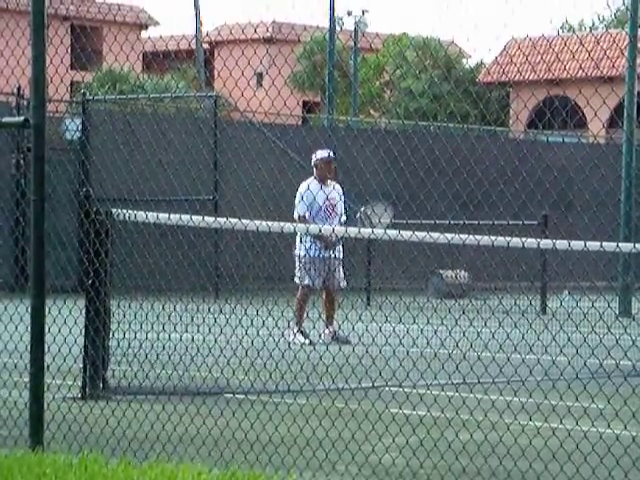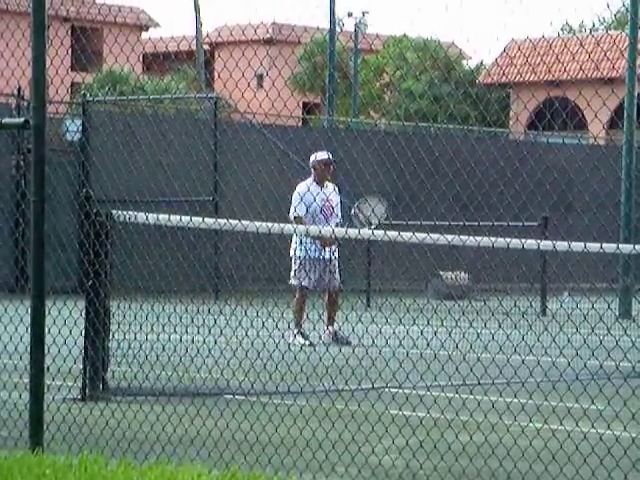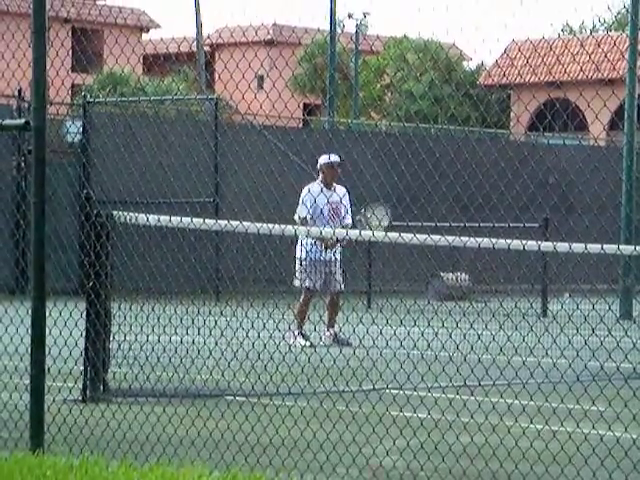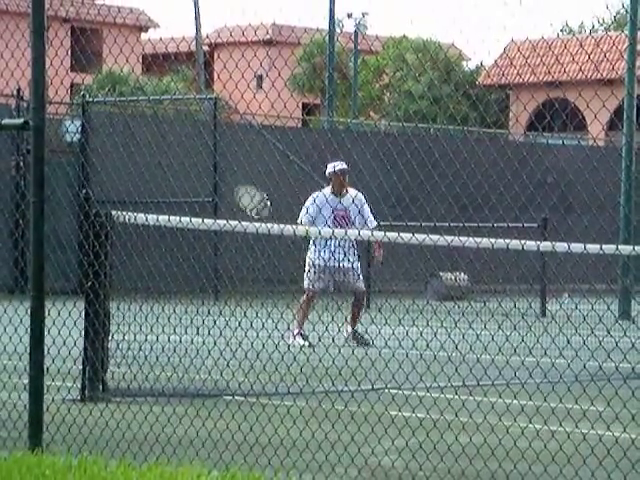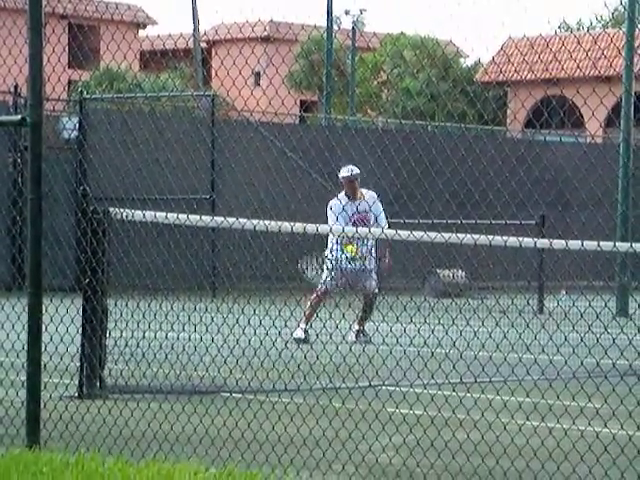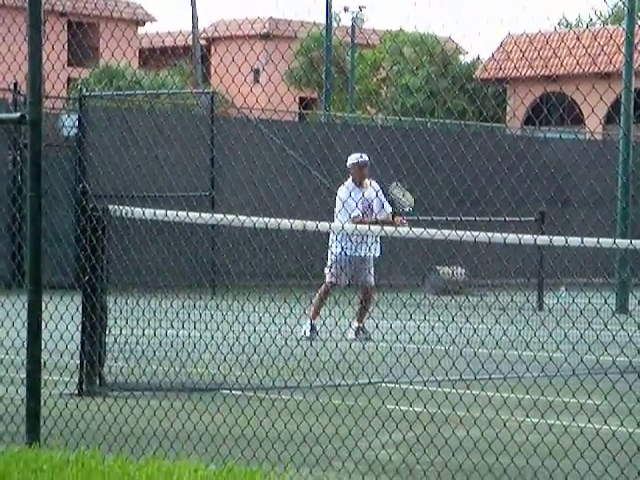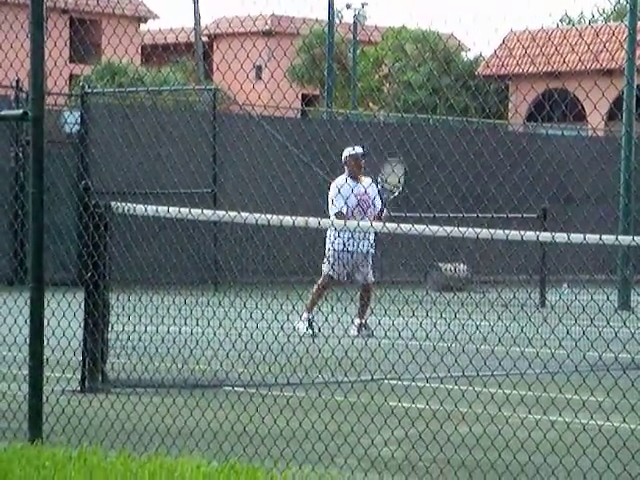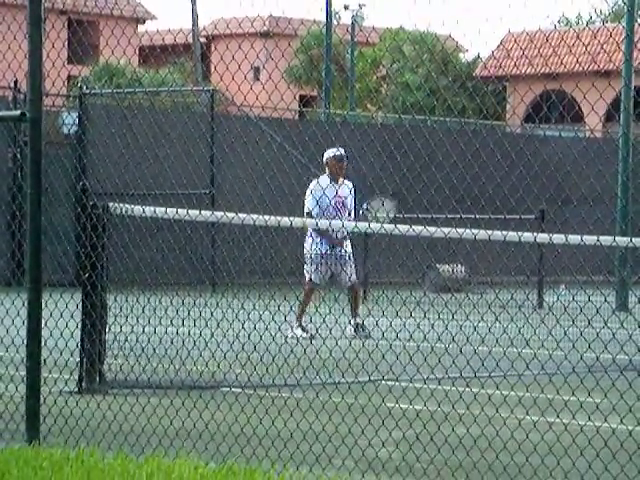
dt=0.3s
person 1, frame 1
left shoulder: (336, 188)
right shoulder: (307, 188)
right elbow: (301, 219)
right wrist: (322, 238)
left hip: (333, 249)
right hip: (311, 249)
left knee: (332, 290)
right knee: (306, 288)
left ankle: (329, 330)
right ankle: (297, 330)
person 1, frame 2
left shoulder: (334, 190)
right shoulder: (304, 189)
right elbow: (297, 220)
left wrist: (335, 235)
right wrist: (319, 237)
left hip: (329, 251)
right hip: (307, 250)
left knee: (334, 290)
right knee: (302, 290)
left ankle: (330, 331)
right ankle: (296, 331)
person 1, frame 3
left shoulder: (342, 192)
right shoulder: (311, 191)
left elbow: (346, 223)
right elbow: (302, 222)
right wrist: (323, 239)
left hip: (333, 253)
right hip: (312, 252)
left knee: (335, 293)
right knee: (308, 292)
left ankle: (330, 332)
right ankle: (297, 332)
person 1, frame 4
left shoulder: (356, 198)
right shoulder: (317, 199)
left elbow: (370, 225)
right elbow: (303, 223)
left wrist: (377, 247)
left hip: (348, 256)
right hip: (321, 256)
left knee: (360, 292)
right knee: (311, 292)
left ankle: (352, 329)
right ankle: (297, 332)
person 1, frame 5
left shoulder: (371, 198)
right shoulder: (336, 204)
left elbow: (381, 227)
right elbow: (339, 233)
left wrist: (385, 253)
right wrist: (351, 250)
left hip: (365, 258)
right hip: (340, 257)
left knee: (371, 295)
right knee: (322, 291)
left ankle: (358, 329)
right ankle: (302, 327)
person 1, frame 6
left shoulder: (374, 187)
right shoulder: (345, 191)
left elbow: (386, 213)
right elbow: (356, 220)
left wrist: (395, 220)
right wrist: (381, 220)
left hip: (366, 248)
right hip: (343, 246)
left knee: (368, 288)
right knee: (330, 284)
left ankle: (357, 327)
right ankle: (311, 322)
person 1, frame 7
left shoulder: (370, 184)
right shoulder: (339, 184)
left elbow: (377, 212)
right elbow: (339, 216)
left wrist: (378, 217)
right wrist: (366, 222)
left hip: (364, 244)
right hip: (341, 242)
left knee: (367, 284)
right knee: (328, 279)
left ankle: (359, 323)
right ankle: (306, 317)
person 1, frame 8
left shoulder: (348, 186)
right shoulder: (317, 185)
left elbow: (349, 217)
right elbow: (309, 216)
left wrist: (345, 235)
right wrist: (327, 237)
left hip: (342, 246)
right hip: (319, 246)
left knee: (353, 285)
right knee: (311, 284)
left ankle: (355, 323)
right ankle: (297, 324)
